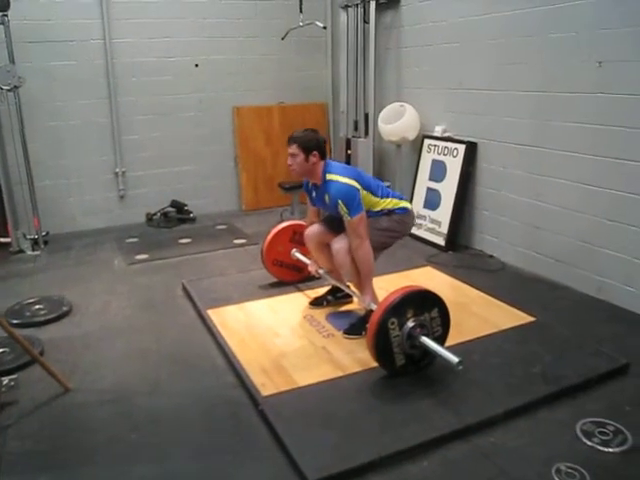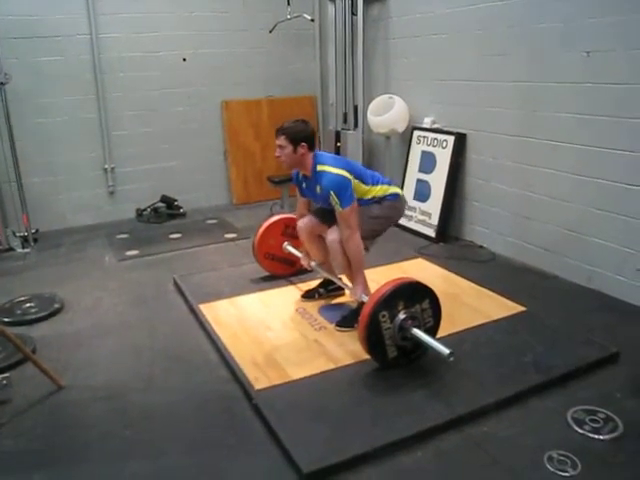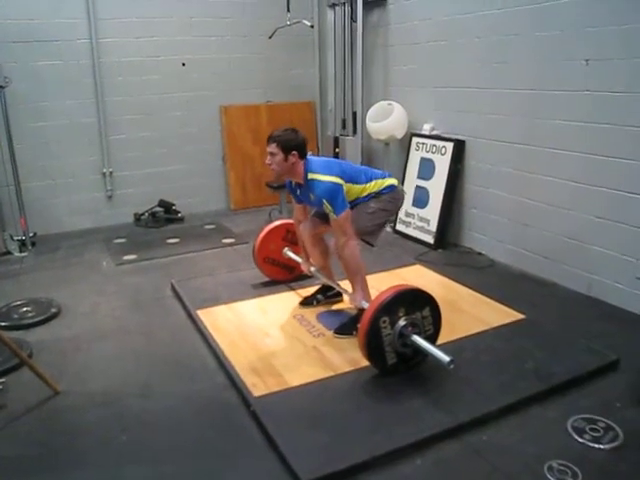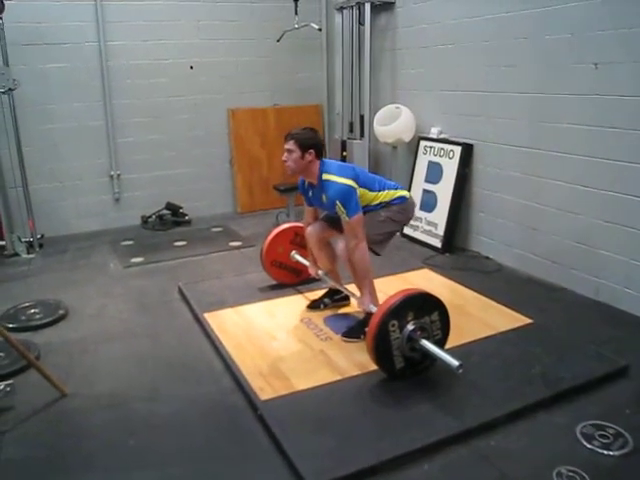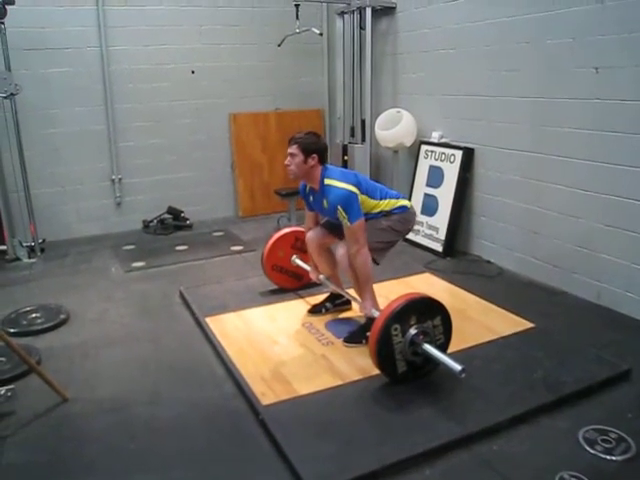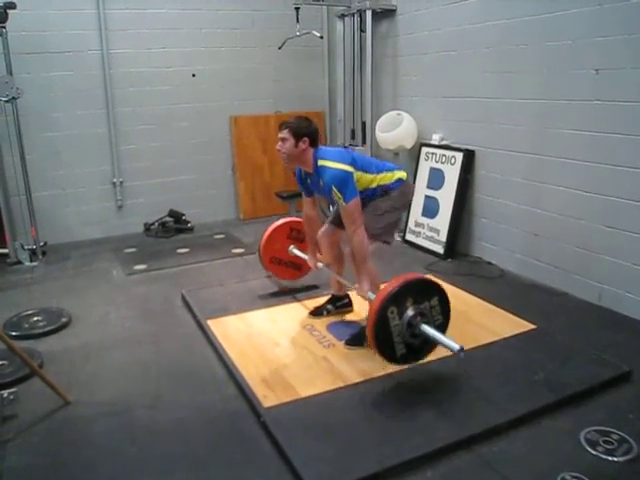
dt=0.5s
person 1, frame 1
left shoulder: (340, 187)
right shoulder: (311, 181)
left elbow: (360, 242)
right elbow: (312, 220)
left wrist: (367, 293)
right wrist: (314, 260)
left hip: (394, 214)
right hip: (364, 213)
left knee: (341, 249)
right knee: (312, 235)
left ankle: (374, 312)
right ankle: (341, 290)
person 1, frame 2
left shoulder: (332, 178)
right shoulder: (300, 173)
left elbow: (350, 233)
right elbow: (302, 213)
left wrist: (359, 284)
right wrist: (305, 253)
left hip: (385, 201)
right hip: (356, 202)
left knee: (334, 240)
right knee: (305, 228)
left ankle: (366, 304)
right ankle: (332, 283)
person 1, frame 3
left shoulder: (324, 184)
right shoulder: (294, 179)
left elbow: (346, 240)
right elbow: (300, 220)
left wrist: (358, 290)
right wrist: (304, 258)
left hip: (384, 194)
right hip: (356, 194)
left knee: (338, 243)
right knee: (308, 230)
left ankle: (366, 311)
right ankle: (330, 289)
person 1, frame 4
left shoulder: (337, 186)
right shoulder: (306, 181)
left elbow: (356, 243)
right elbow: (309, 222)
left wrist: (366, 295)
right wrist: (312, 262)
left hip: (394, 204)
right hip: (366, 204)
left knee: (345, 248)
right knee: (314, 234)
left ankle: (374, 314)
right ankle: (337, 292)
person 1, frame 5
left shoulder: (339, 193)
right shoulder: (307, 186)
left elbow: (358, 249)
right elbow: (310, 227)
left wrist: (367, 300)
right wrist: (313, 267)
left hip: (396, 214)
right hip: (364, 213)
left knee: (344, 255)
right knee: (313, 239)
left ankle: (375, 319)
right ankle: (339, 297)
person 1, frame 6
left shoulder: (334, 172)
right shoulder: (303, 171)
left elbow: (355, 229)
right elbow: (310, 213)
left wrist: (364, 281)
right wrist: (312, 252)
left hip: (393, 189)
right hip: (365, 193)
left knee: (358, 249)
right knee: (326, 236)
right ankle: (340, 298)
